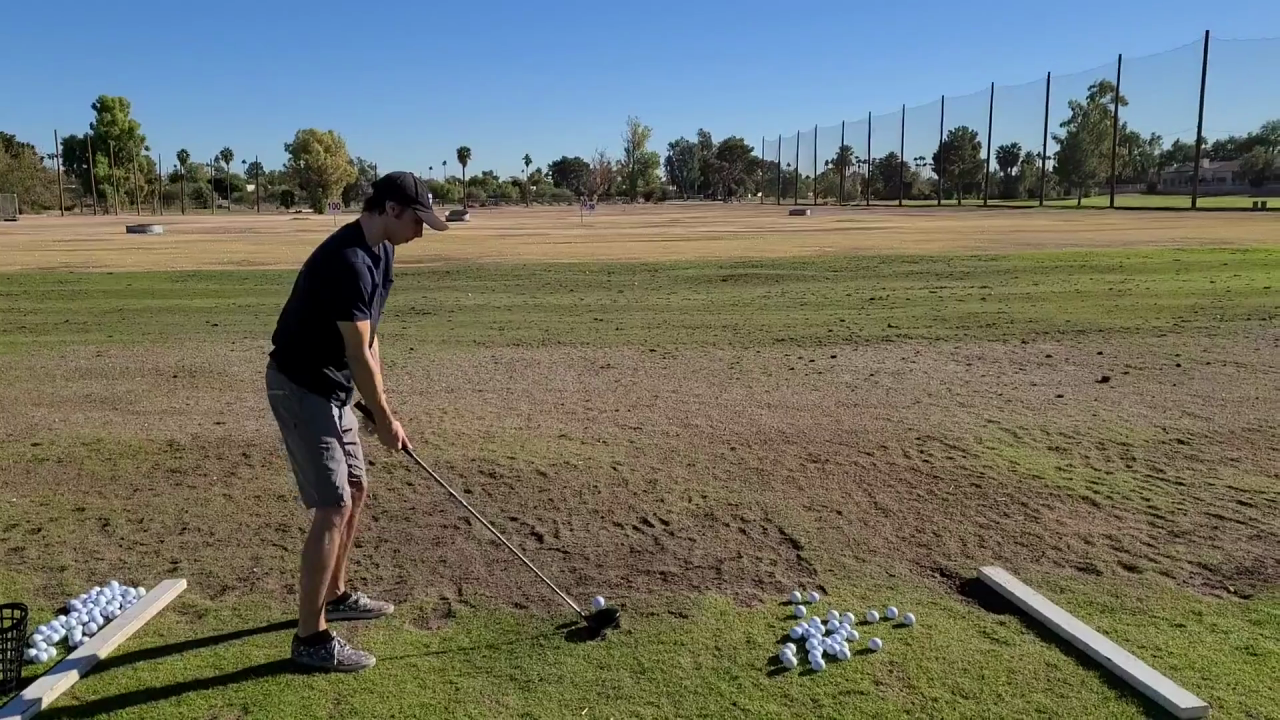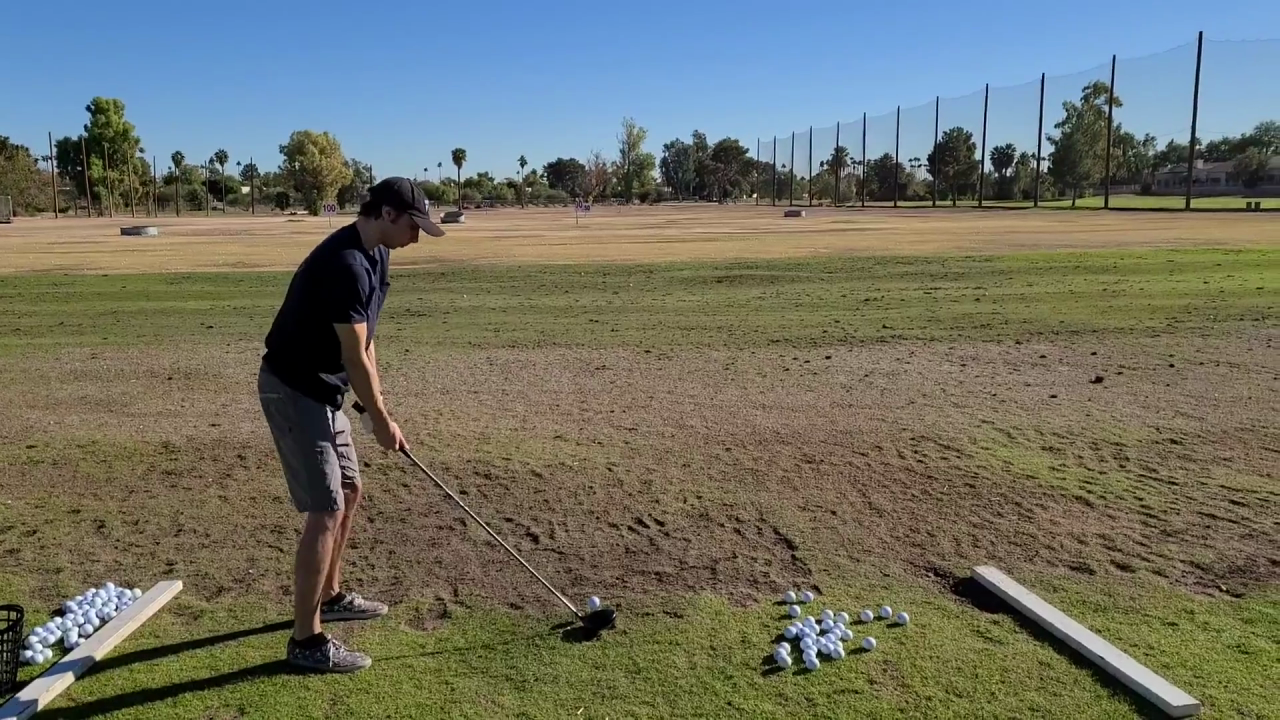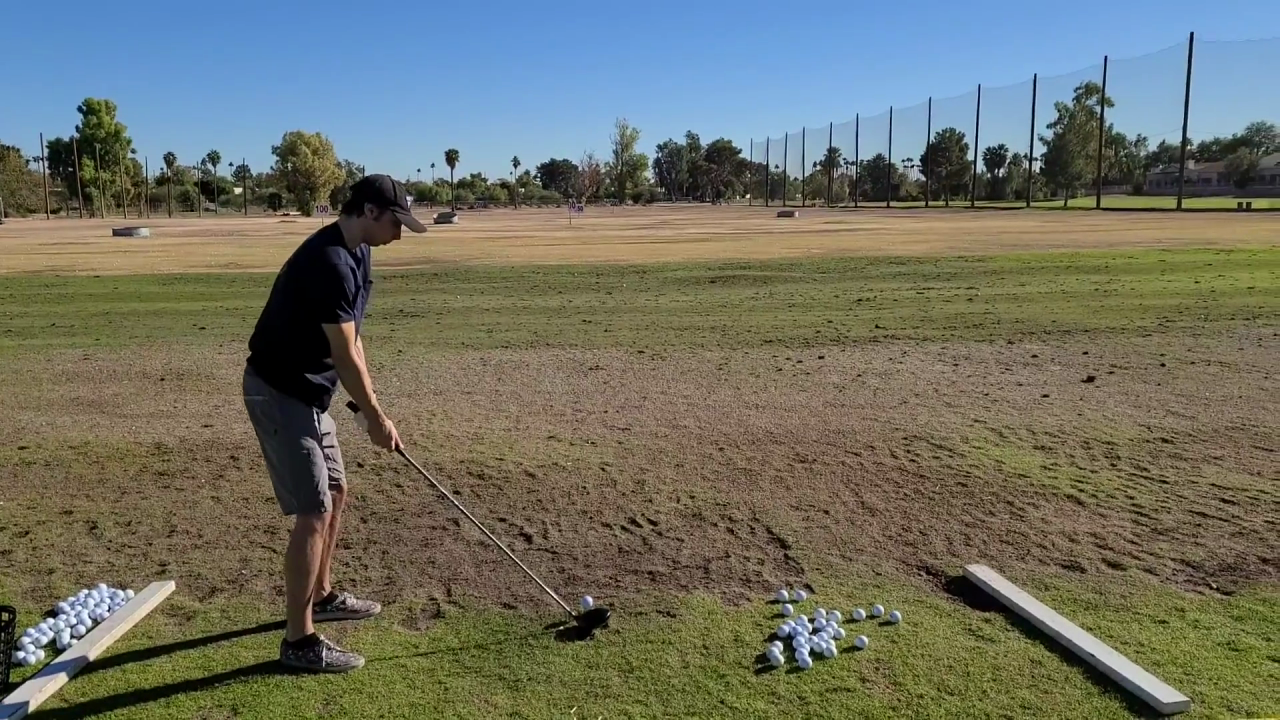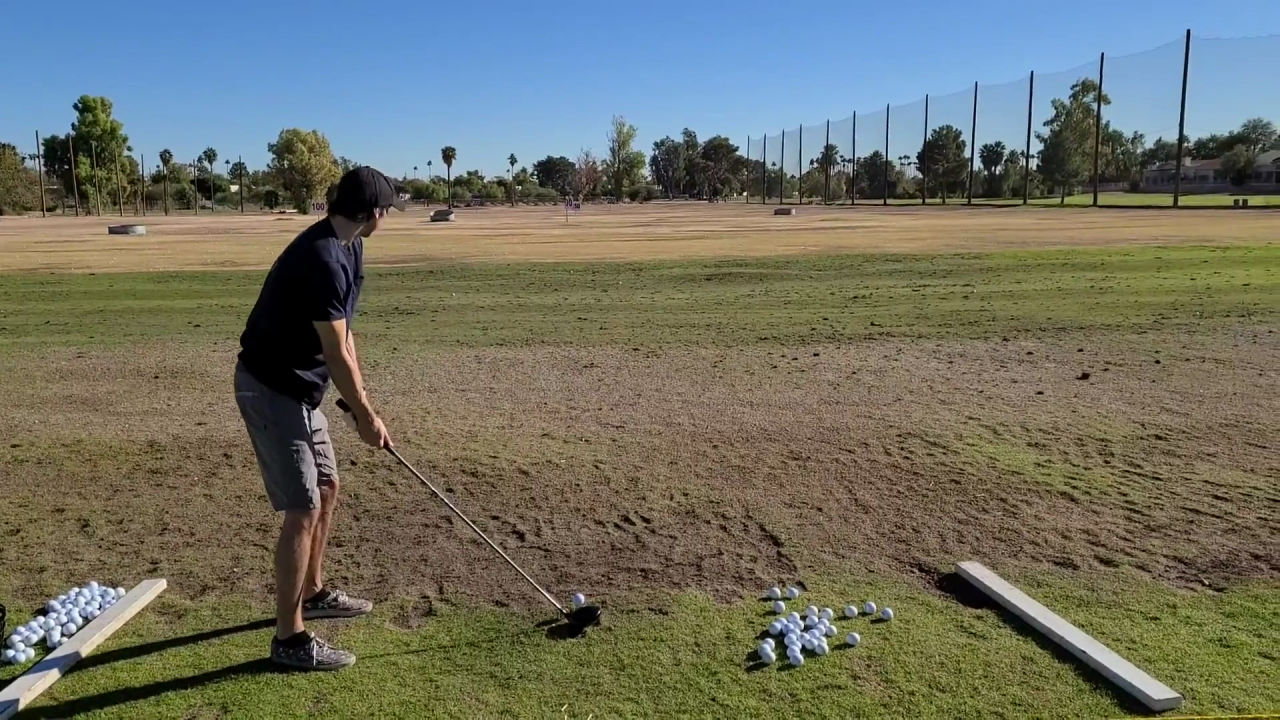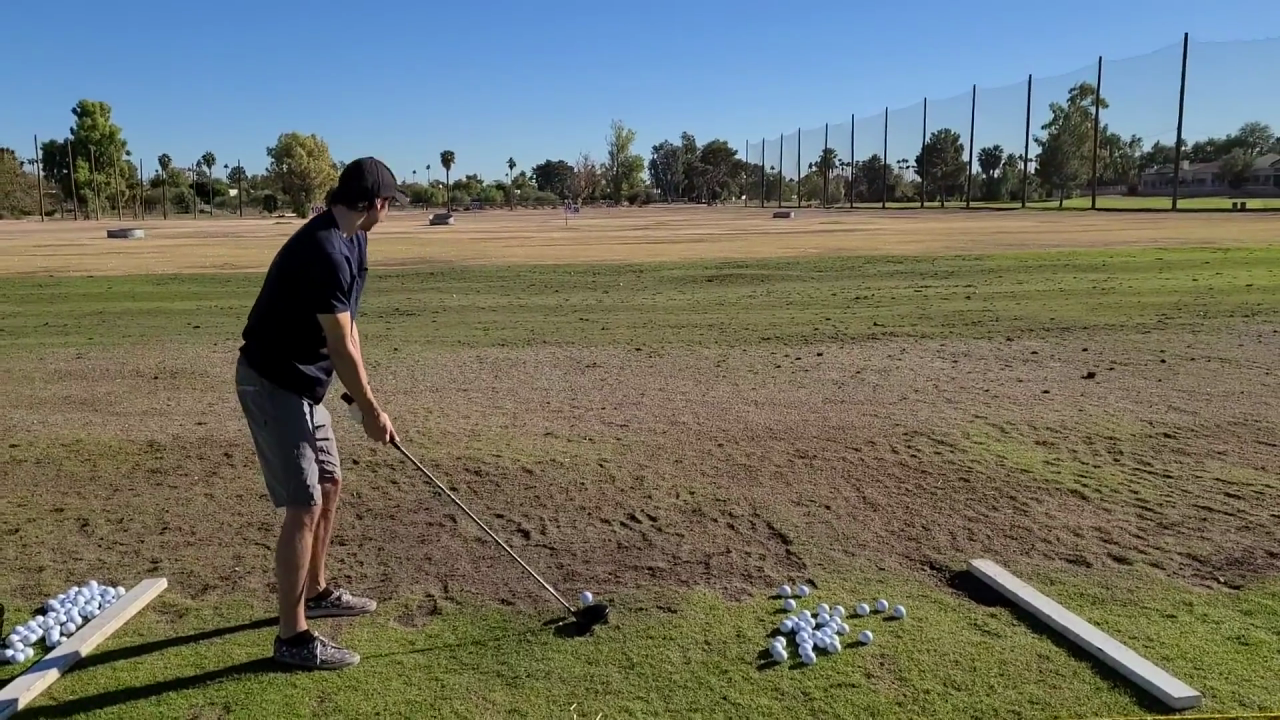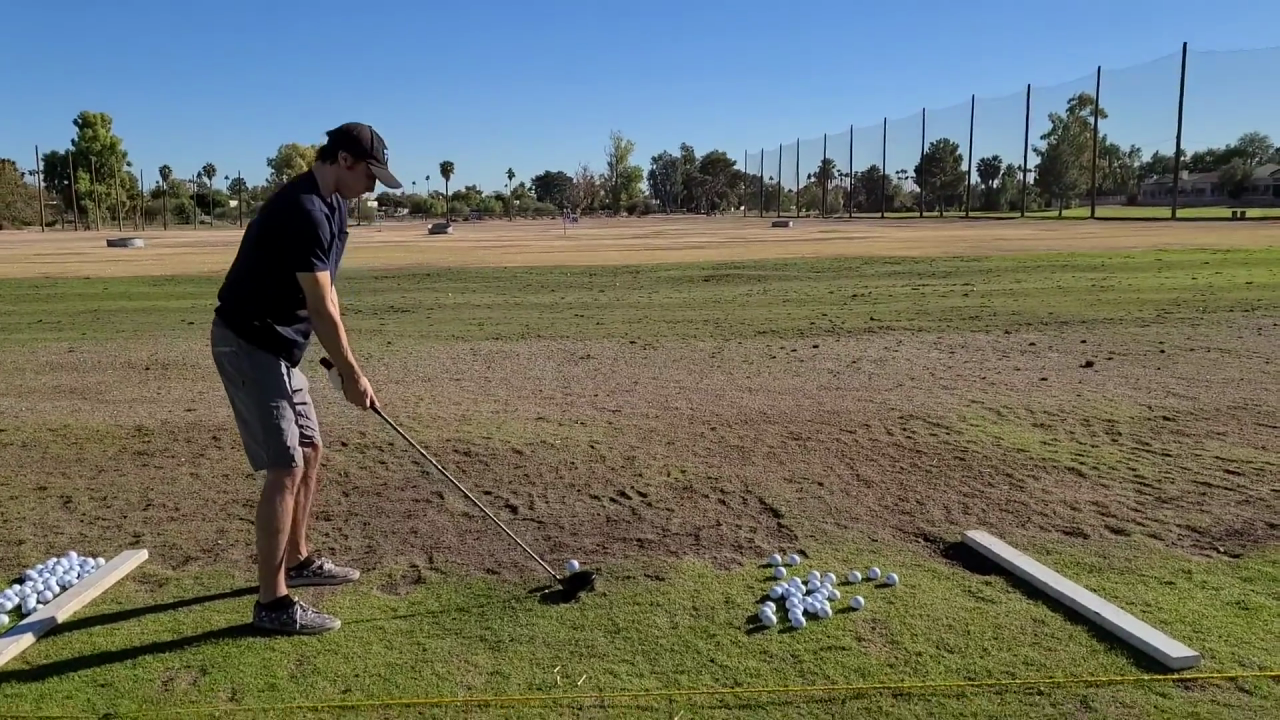
dt=0.5s
person 1, frame 1
left shoulder: (377, 251)
right shoulder: (348, 261)
left elbow: (368, 336)
right elbow: (358, 353)
left wrist: (379, 399)
right wrist: (385, 418)
left hip: (330, 387)
right hip: (301, 387)
left knee: (355, 491)
right knee: (334, 507)
left ankle: (336, 594)
right ankle: (311, 637)
person 1, frame 2
left shoulder: (373, 254)
right shoulder: (346, 263)
left elbow: (365, 340)
right elbow: (354, 356)
left wrist: (378, 403)
right wrist: (381, 420)
left hip: (320, 388)
right hip: (294, 390)
left knee: (348, 492)
right knee: (326, 510)
left ankle: (329, 594)
right ankle: (306, 638)
person 1, frame 3
left shoulder: (356, 253)
right shoulder: (330, 263)
left elbow: (351, 340)
right elbow: (345, 355)
left wrist: (371, 405)
right wrist: (376, 418)
left hip: (308, 390)
right hip: (280, 392)
left knee: (335, 493)
right knee: (313, 512)
left ankle: (321, 595)
right ankle: (299, 640)
person 1, frame 4
left shoulder: (347, 248)
right shoulder: (321, 260)
left elbow: (343, 334)
right elbow: (336, 354)
left wrist: (362, 398)
right wrist: (366, 416)
left hip: (299, 386)
right hip: (271, 389)
left knee: (326, 489)
right knee: (302, 508)
left ankle: (312, 592)
right ankle: (290, 638)
person 1, frame 5
left shoulder: (350, 241)
right shoulder: (325, 252)
left elbow: (346, 331)
right elbow: (342, 347)
left wrist: (366, 399)
right wrist: (372, 411)
left hip: (301, 381)
right hip: (275, 384)
left knee: (329, 486)
right knee: (304, 506)
left ankle: (316, 591)
right ankle: (293, 637)
person 1, frame 6
left shoulder: (331, 205)
right shoulder: (303, 210)
left elbow: (324, 293)
right elbow: (321, 309)
left wrist: (345, 364)
right wrist: (352, 374)
left hip: (278, 344)
right hip: (250, 345)
left knee: (309, 452)
right knee: (285, 468)
left ankle: (297, 560)
right ankle: (272, 602)
